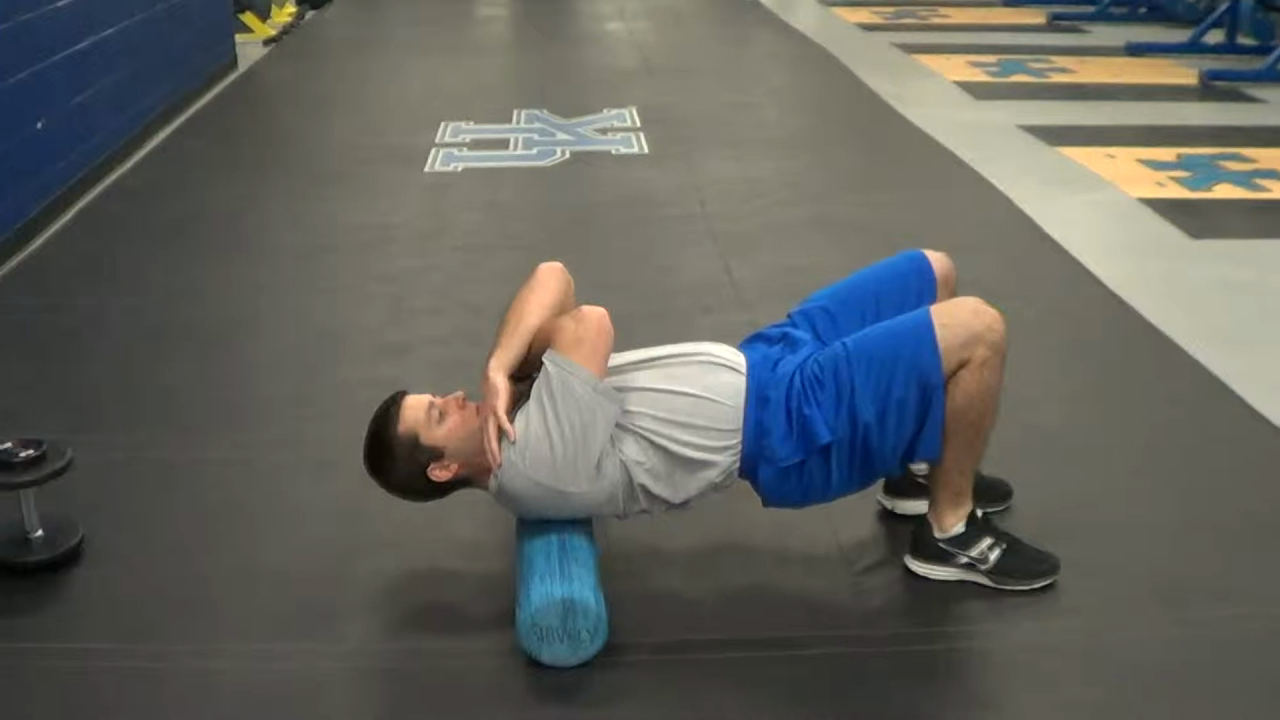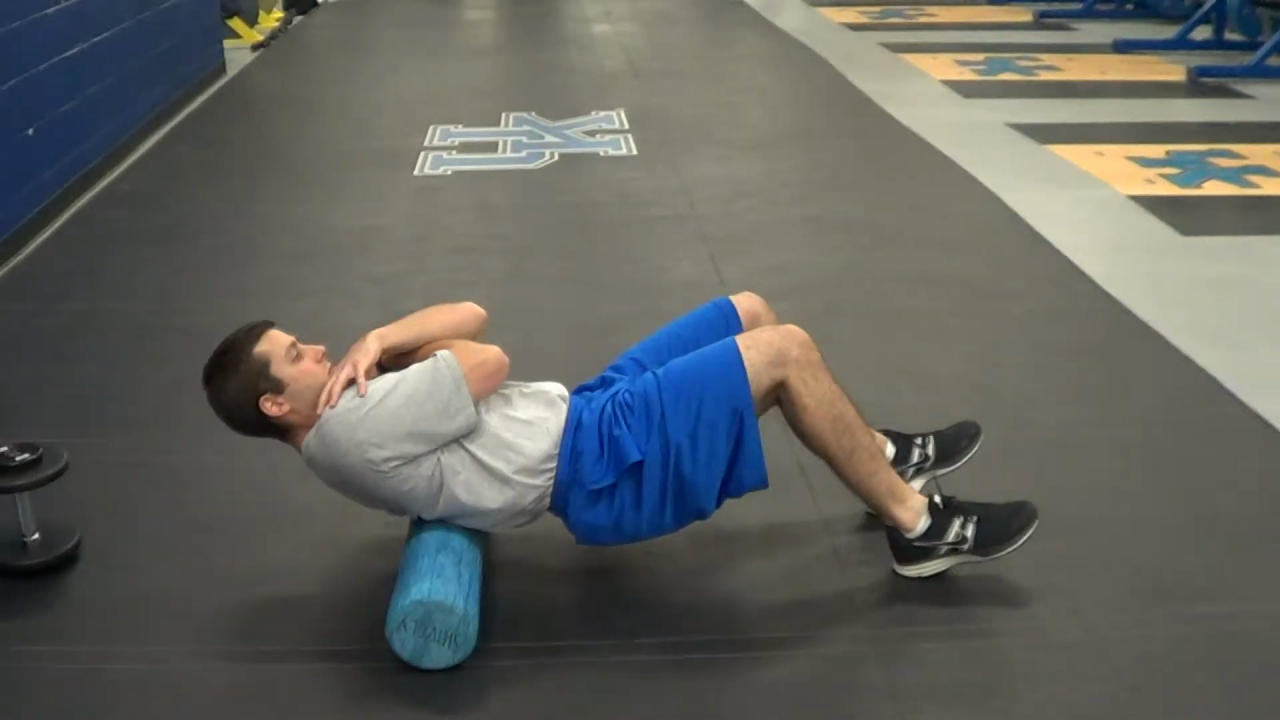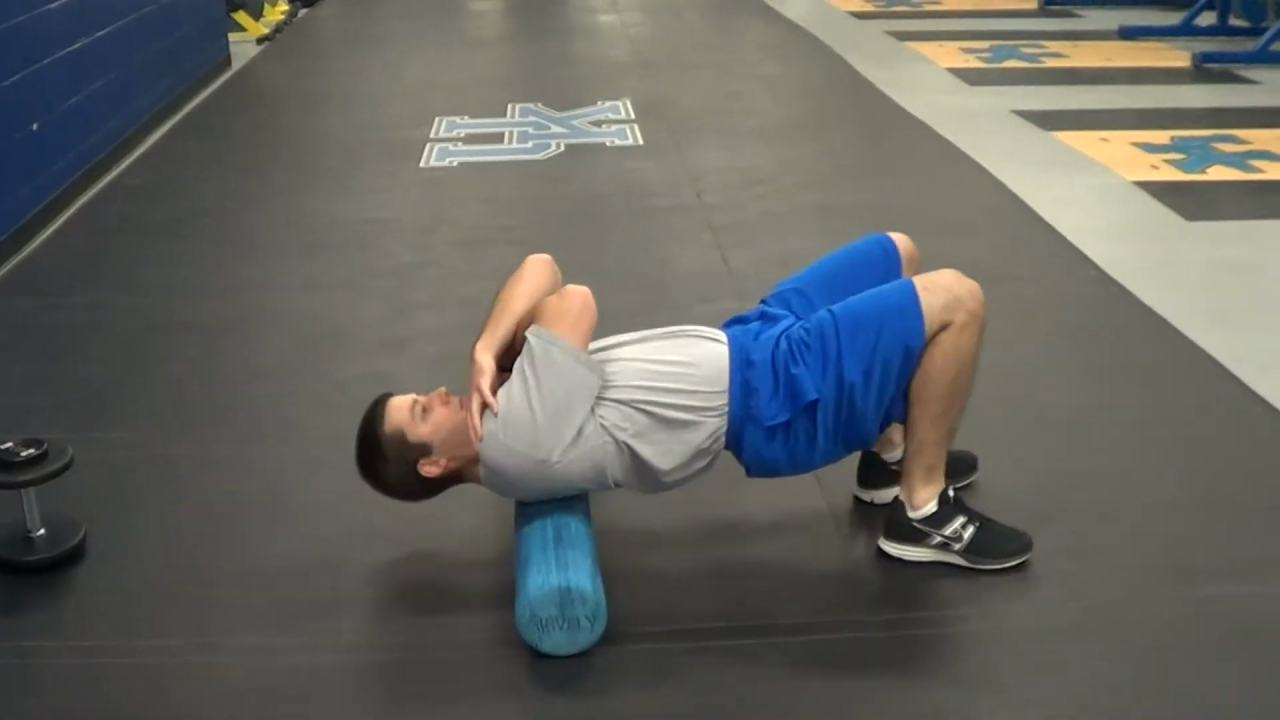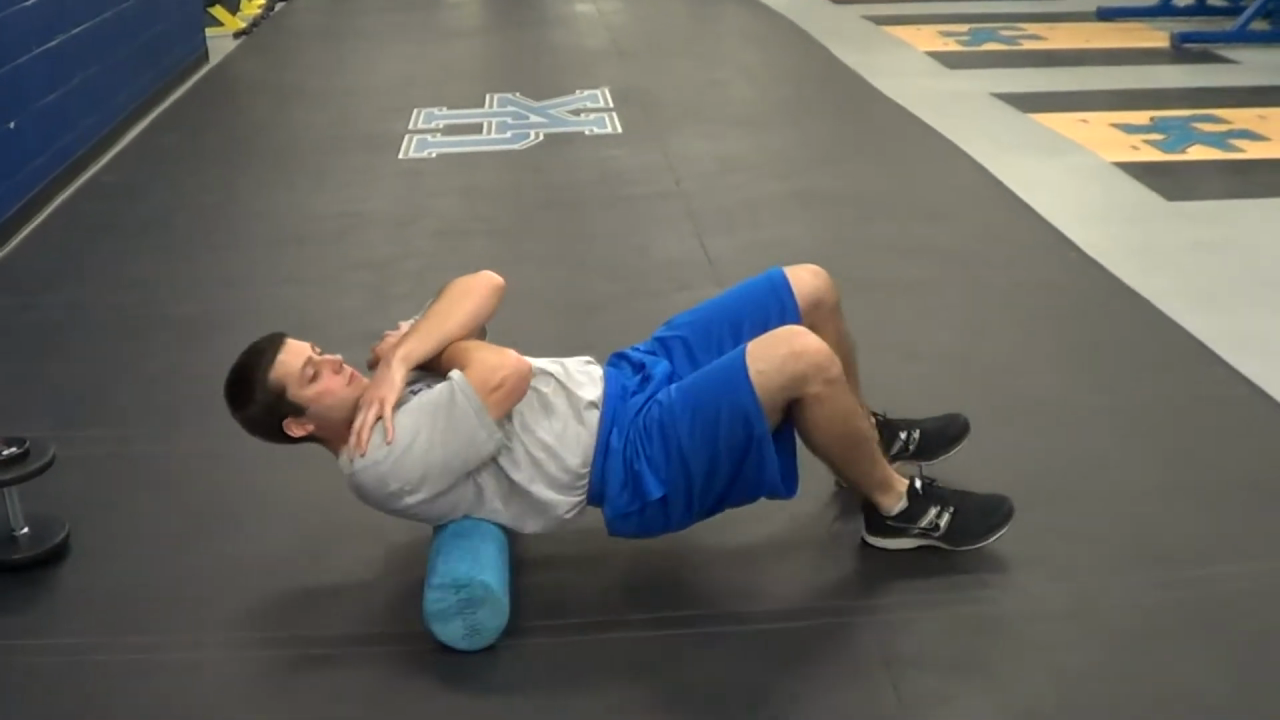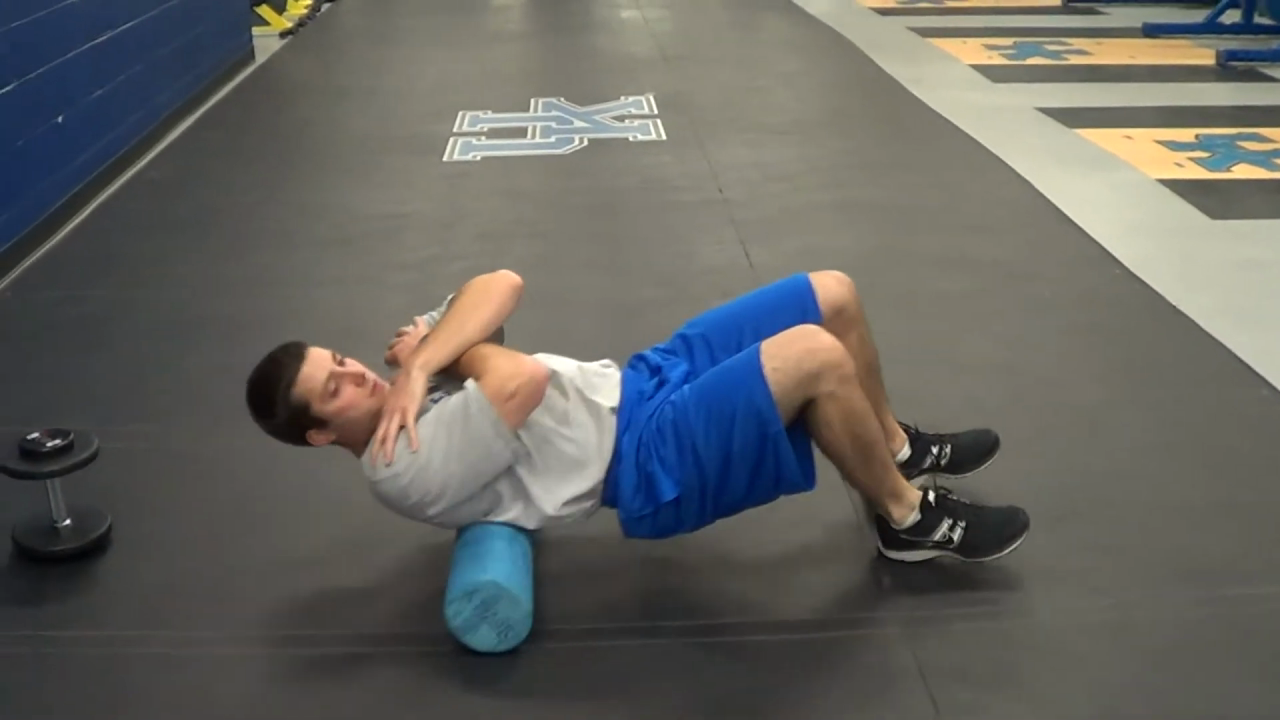
dt=1s
person 1, frame 1
left shoulder: (516, 418)
right shoulder: (539, 472)
left elbow: (552, 277)
right elbow: (591, 325)
left wrist: (501, 364)
right wrist: (513, 366)
left hip: (759, 364)
right hip: (780, 425)
left knee: (935, 273)
right knee: (978, 330)
left ankle: (920, 467)
right ankle: (949, 532)
person 1, frame 2
left shoulder: (353, 406)
right shoulder: (354, 430)
left elbow: (471, 312)
right elbow: (489, 362)
left wrist: (381, 341)
right wrist: (392, 348)
left hip: (585, 413)
right hip: (603, 467)
left knee: (749, 313)
right knee: (787, 349)
left ankle: (879, 455)
right ankle: (915, 524)
person 1, frame 3
left shoulder: (495, 414)
right shoulder: (521, 448)
left elbow: (541, 267)
right elbow: (574, 302)
left wrist: (489, 348)
right wrist: (501, 351)
left hip: (739, 347)
right hip: (764, 395)
left knee: (897, 251)
right knee: (955, 298)
left ankle: (888, 456)
right ankle: (923, 511)
person 1, frame 4
left shoulder: (382, 393)
right shoulder: (384, 467)
left elbow: (487, 283)
right elbow: (508, 376)
left wrist: (405, 356)
right wrist: (435, 344)
left hip: (622, 382)
right hip: (635, 462)
left knee: (811, 289)
right knee: (802, 355)
left ankle: (867, 435)
right ankle: (897, 507)
person 1, frame 5
left shoulder: (407, 384)
right shoulder: (404, 472)
left elbow: (503, 285)
right elbow: (523, 384)
left wrist: (422, 365)
right wrist: (447, 354)
left hip: (636, 386)
right hip: (648, 464)
left knee: (832, 296)
right knee: (814, 356)
left ankle: (896, 448)
right ankle: (910, 518)
